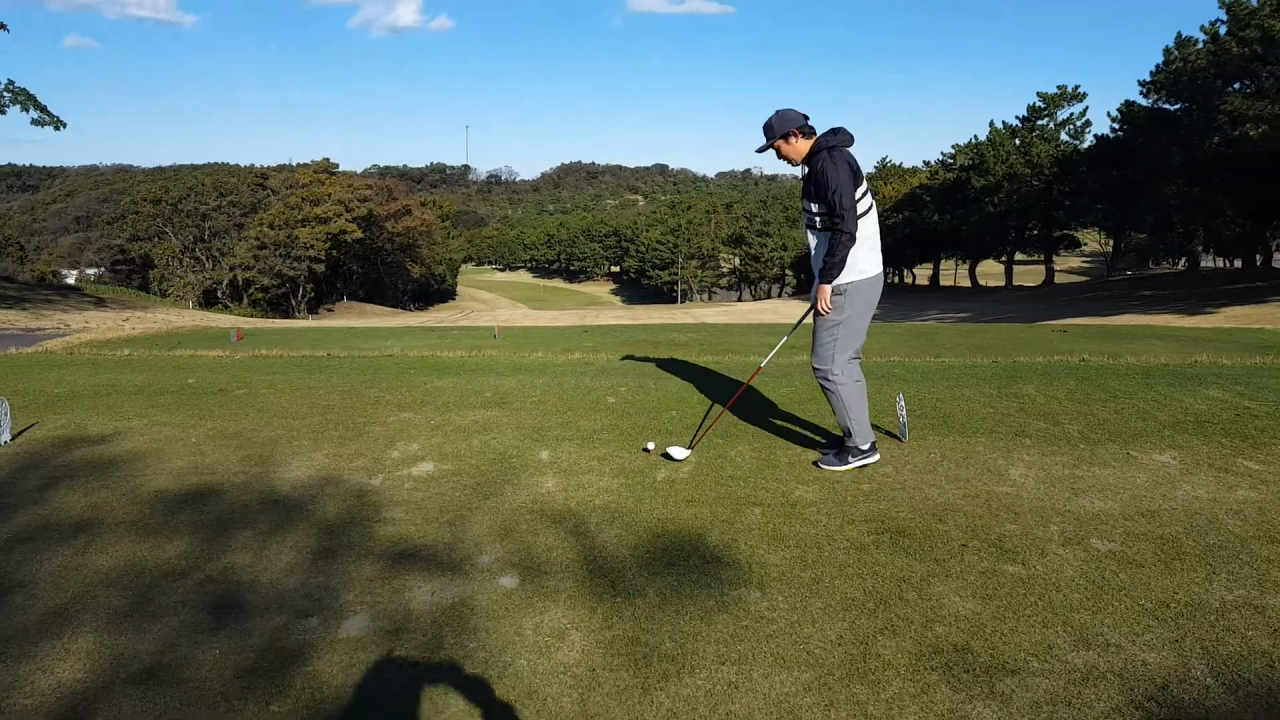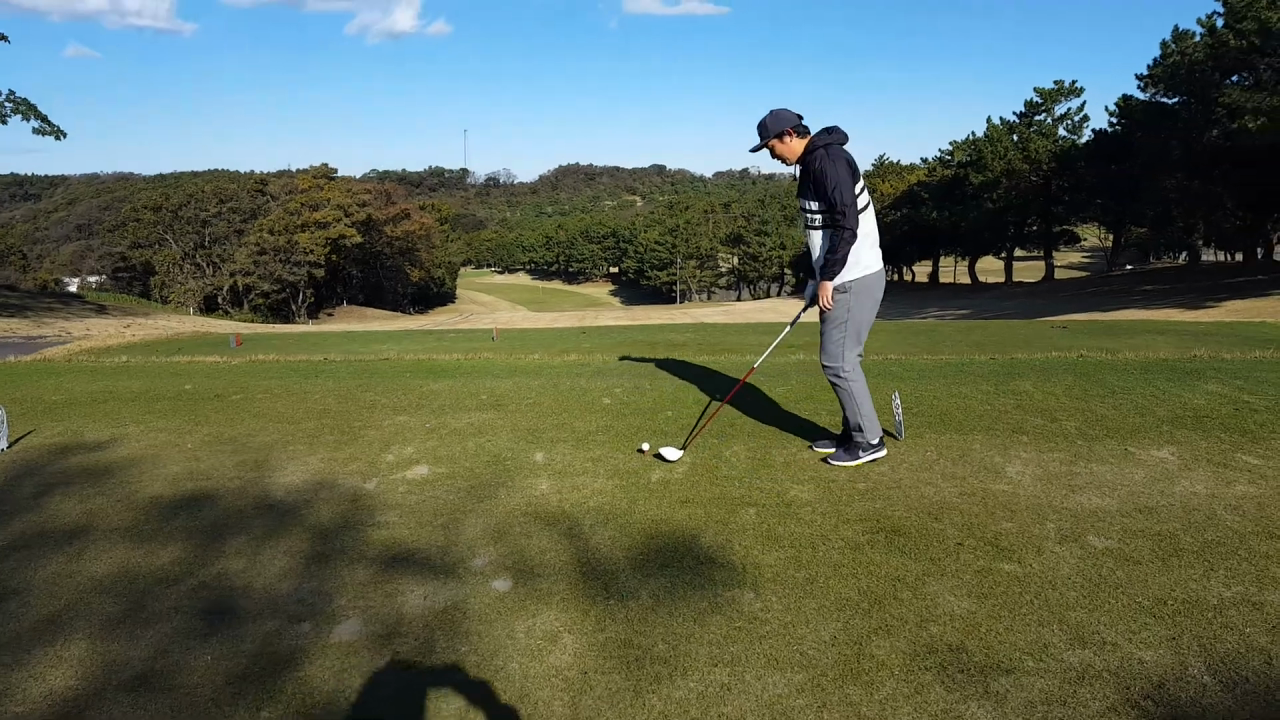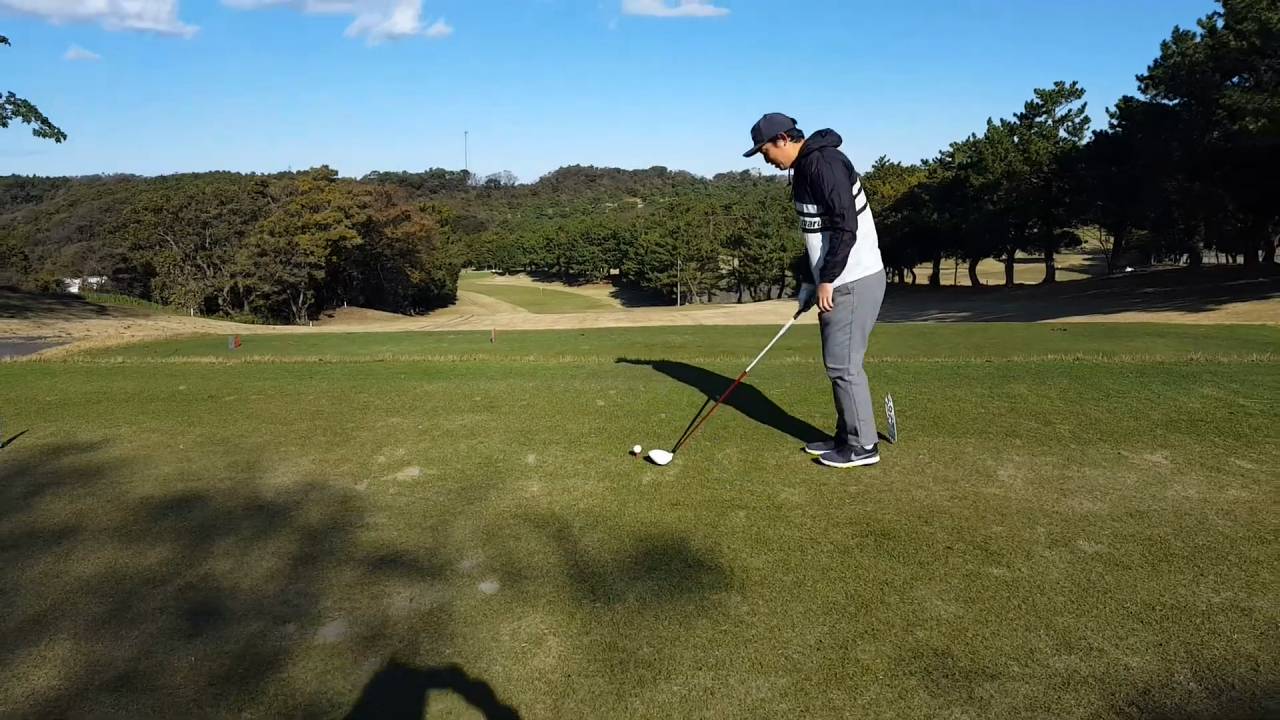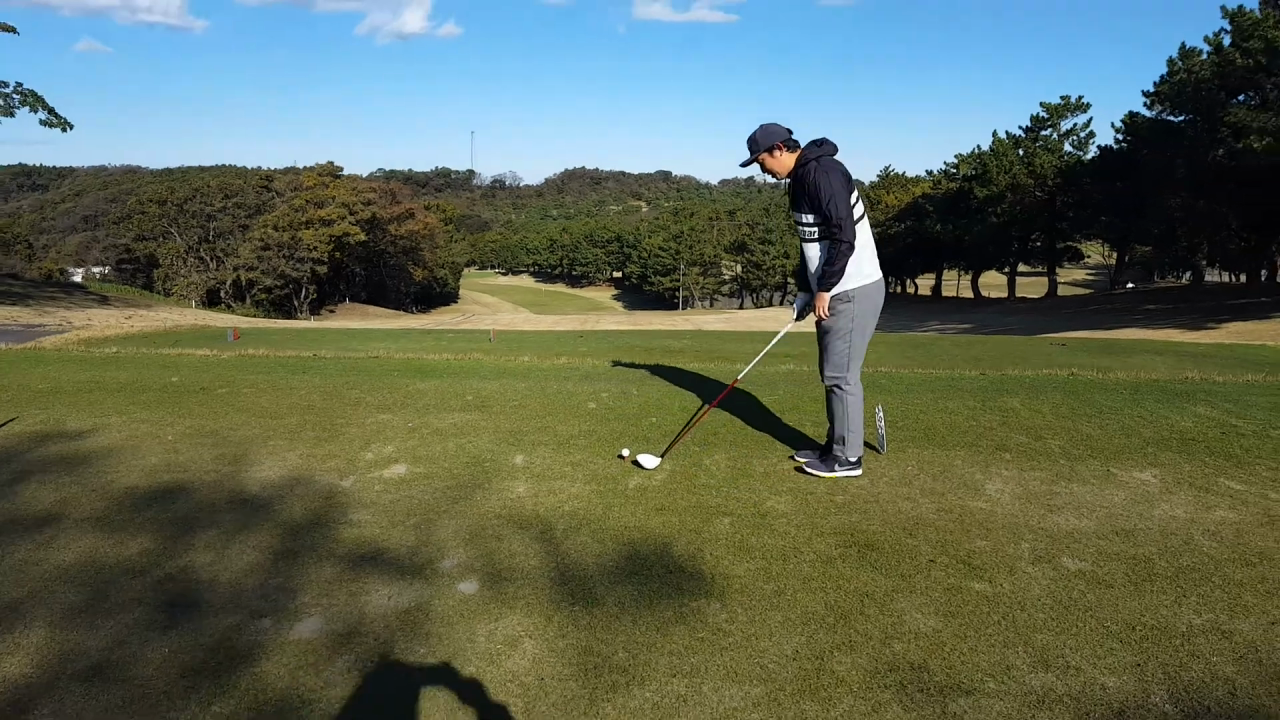
dt=0.1s
person 1, frame 1
left shoulder: (831, 162)
right shoulder: (821, 164)
left elbow: (846, 230)
left wrist: (825, 282)
right wrist: (823, 280)
left hip: (851, 282)
right hip: (849, 279)
left knee: (828, 365)
right knee: (842, 361)
left ankle: (862, 445)
right ankle: (857, 436)
person 1, frame 2
left shoulder: (828, 160)
right shoulder: (813, 164)
left elbow: (847, 226)
left wrist: (826, 278)
right wrist: (817, 278)
left hip: (853, 279)
right hip: (849, 276)
left knee: (838, 362)
right knee: (844, 358)
left ankle: (869, 440)
right ankle: (855, 432)
person 1, frame 3
left shoulder: (826, 163)
right shoulder: (804, 171)
left elbow: (847, 228)
left wrist: (826, 280)
right wrist: (810, 281)
left hip: (854, 281)
right hip: (839, 280)
left knee: (844, 364)
right knee: (839, 362)
left ankle: (863, 446)
right ankle: (847, 436)
person 1, frame 4
left shoulder: (823, 172)
right shoulder: (800, 181)
left elbow: (844, 238)
left wrist: (824, 289)
right wrist: (806, 290)
left hip: (853, 289)
right hip: (836, 289)
left knee: (841, 373)
right knee: (834, 372)
left ankle: (847, 457)
right ankle: (836, 444)
